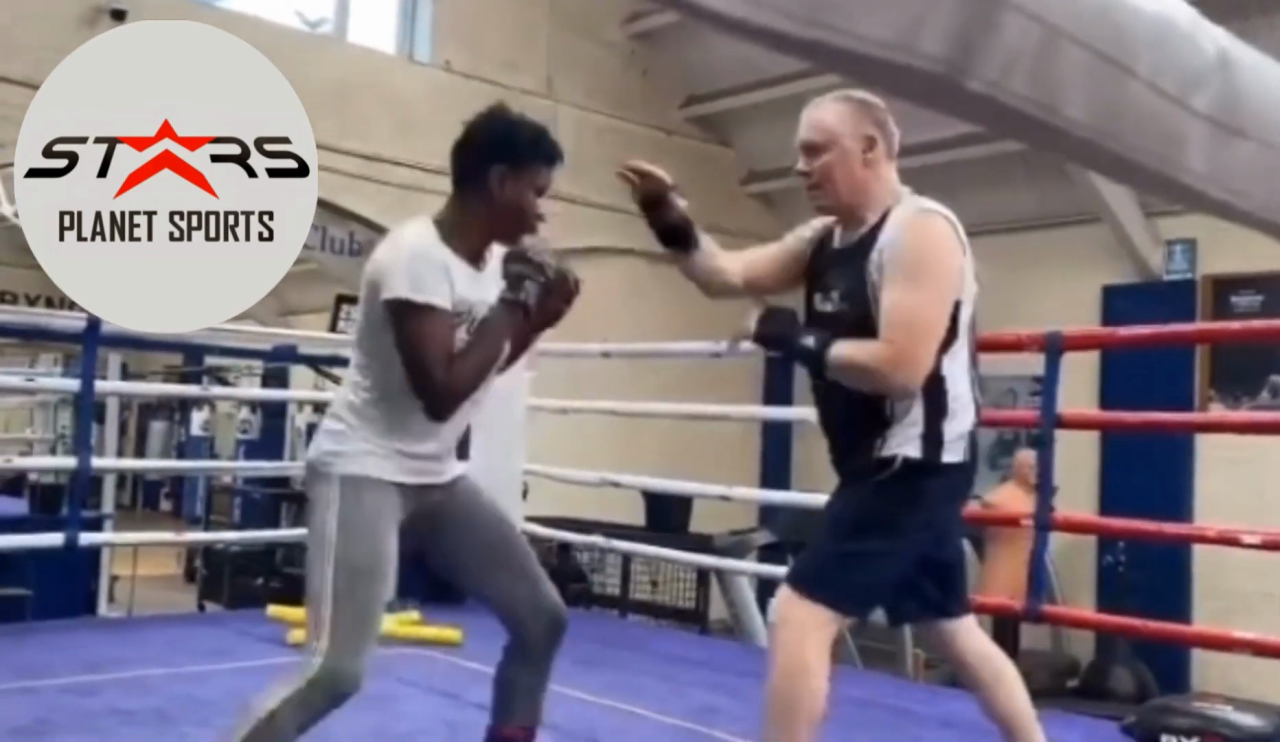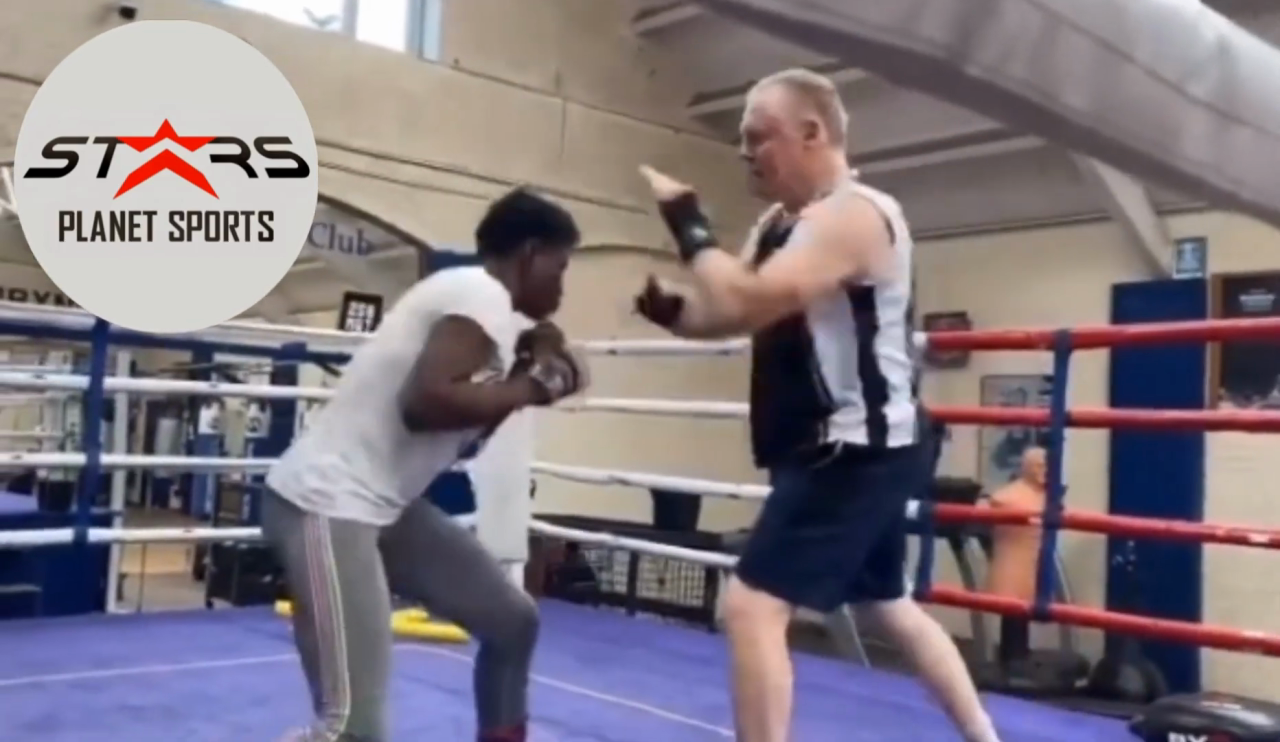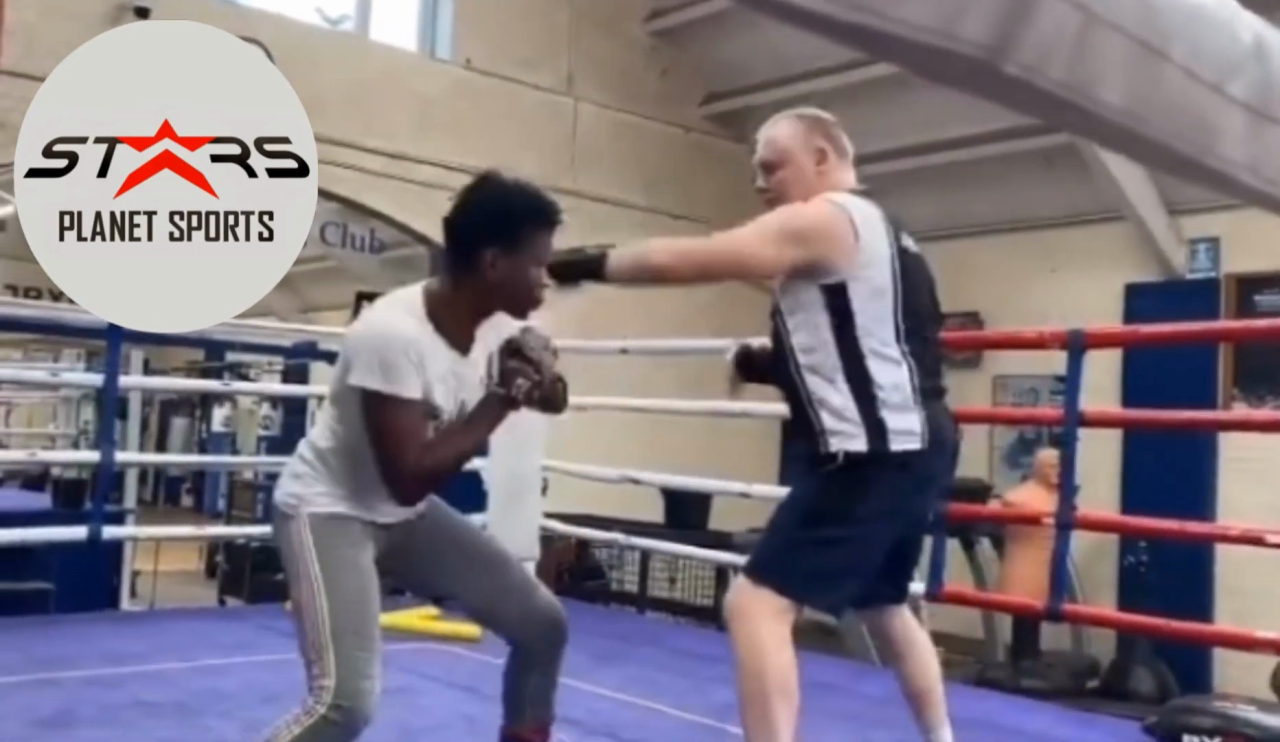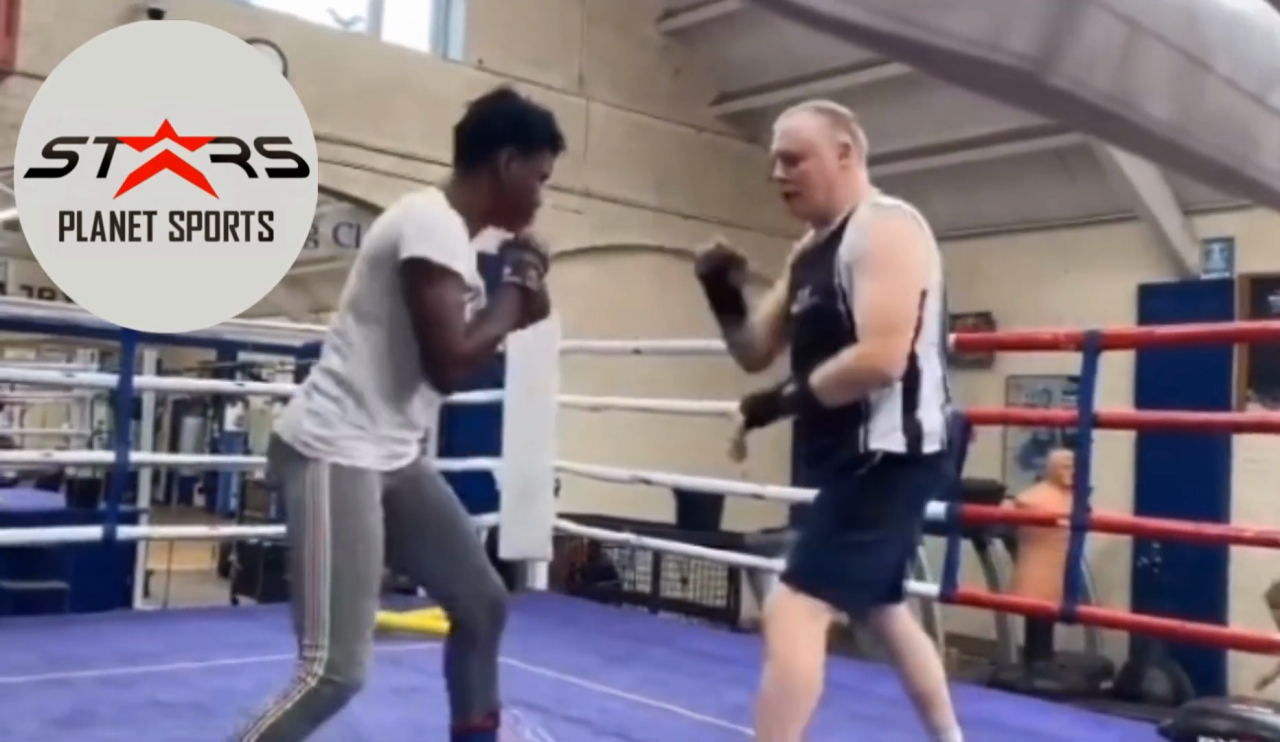
dt=0.3s
person 1, frame 1
left shoulder: (921, 232)
right shoulder: (823, 239)
left elbow: (899, 369)
right elbow: (731, 274)
left wrist: (804, 339)
right wrist: (669, 219)
left hip: (913, 463)
right hip: (903, 467)
left knee: (800, 619)
right knee: (952, 627)
person 1, frame 2
left shoulder: (853, 216)
right shoulder: (779, 222)
left elbow: (746, 305)
right elbow: (724, 316)
left wrist: (690, 226)
right wrist: (672, 309)
left hip: (850, 453)
right hip: (831, 451)
left knee: (751, 608)
right knee: (886, 608)
person 1, frame 3
left shoulder: (821, 221)
right shoulder: (878, 235)
left elbow: (690, 260)
left wrist: (590, 263)
right wrist: (771, 366)
left hip: (870, 457)
right hip: (914, 448)
left knee: (755, 606)
right knee: (884, 608)
person 1, frame 4
left shoulder: (891, 232)
right shoulder: (810, 253)
left elbow: (880, 360)
right elbow: (755, 353)
left wrist: (785, 398)
right wrist: (727, 299)
left hip: (887, 455)
right hip: (860, 457)
left knee: (791, 610)
right knee: (881, 610)
person 2, frame 1
left shoulder: (493, 259)
right shoulder: (414, 255)
right elbow: (439, 394)
left wrist: (539, 316)
right wrist: (511, 303)
left hip: (436, 476)
right hip: (361, 470)
left knee: (542, 619)
right knee: (338, 666)
person 2, frame 2
left shoulder: (469, 297)
right shoulder: (478, 294)
left elbow: (455, 429)
right elbow: (425, 405)
left wrist: (523, 379)
right wrist: (533, 383)
left hip: (383, 507)
right hip: (324, 506)
left knee: (513, 622)
person 2, frame 3
left shoulder: (476, 327)
right shoulder: (393, 335)
right elbow: (409, 477)
left wrist: (524, 389)
right wrist: (504, 396)
left hip: (403, 515)
right hip: (327, 511)
left knee: (542, 624)
person 2, frame 4
left shoulder: (440, 224)
right shoulder: (430, 225)
right elbow: (449, 364)
left wrist: (513, 307)
right wrist: (516, 288)
left hip: (387, 455)
right hip: (331, 454)
left knee: (482, 605)
right knee: (332, 671)
person 3, frame 1
left shoulder: (1034, 497)
right shoulder: (1000, 498)
left hip: (1023, 571)
right hip: (1004, 573)
left knee: (1013, 616)
right knee: (1005, 618)
left ankle: (1009, 660)
person 3, frame 2
left shoulder: (1045, 495)
right shoulder: (1008, 496)
left hip: (1032, 568)
right hip: (1013, 570)
left knee: (1021, 616)
right knee: (1014, 617)
left ankle: (1017, 663)
right ankle: (1011, 664)
person 3, frame 3
left shoulder: (1056, 495)
right shoulder: (1020, 497)
left hip: (1044, 570)
right hip: (1024, 574)
left knee: (1032, 617)
right knee: (1026, 617)
left ankle: (1029, 662)
right ankle: (1023, 663)
person 3, frame 4
left shoulder: (1070, 497)
right shoulder: (1033, 498)
left hip: (1057, 572)
right hip: (1038, 575)
left knee: (1045, 620)
right knee: (1038, 622)
left ankle: (1040, 662)
right ankle: (1036, 662)
